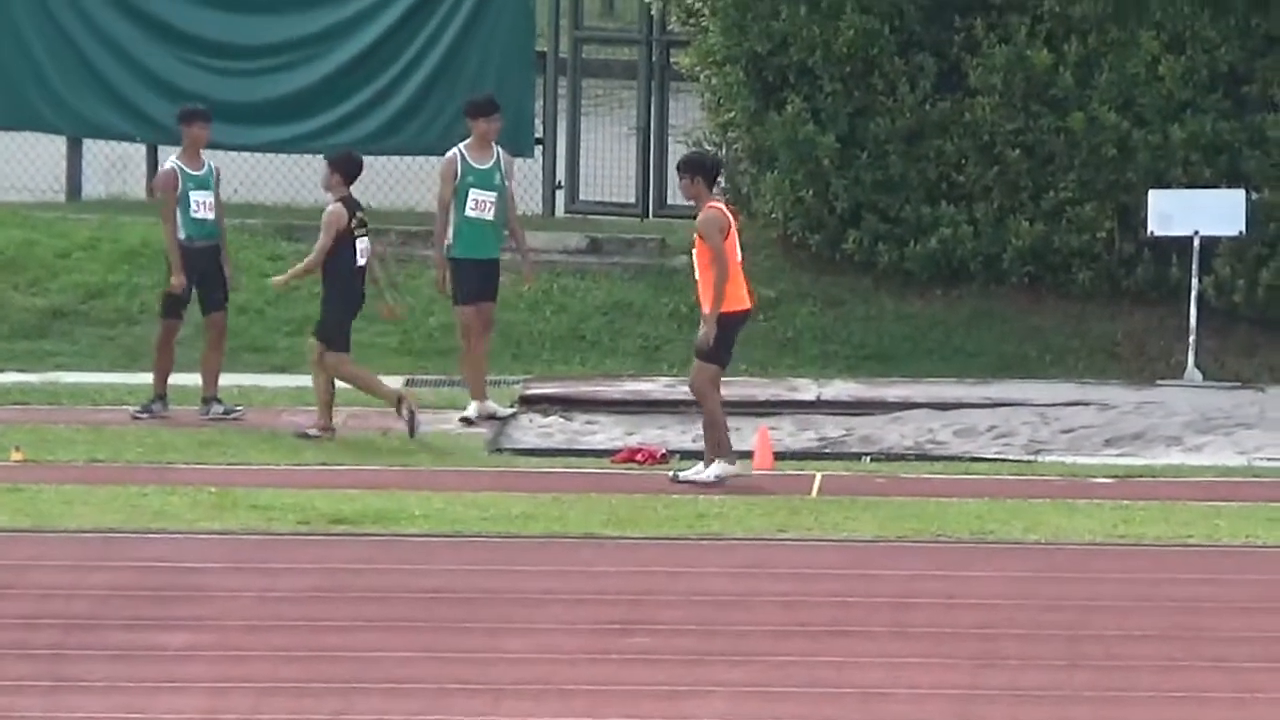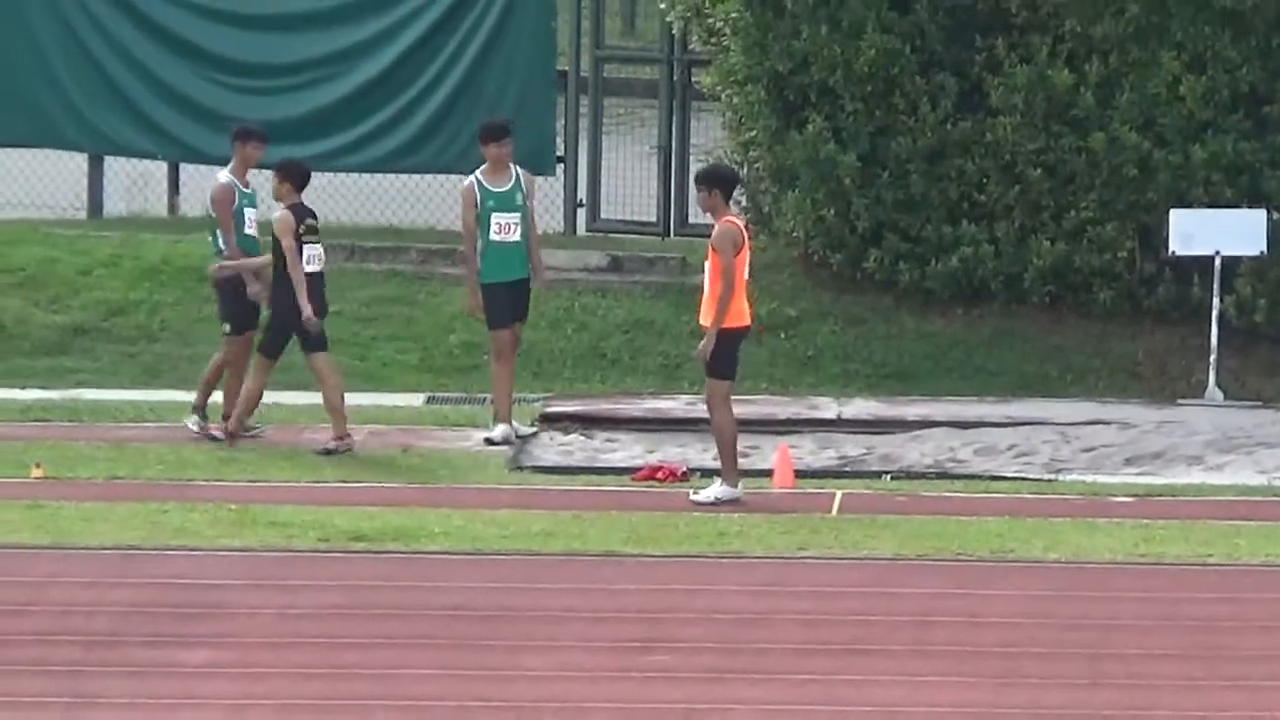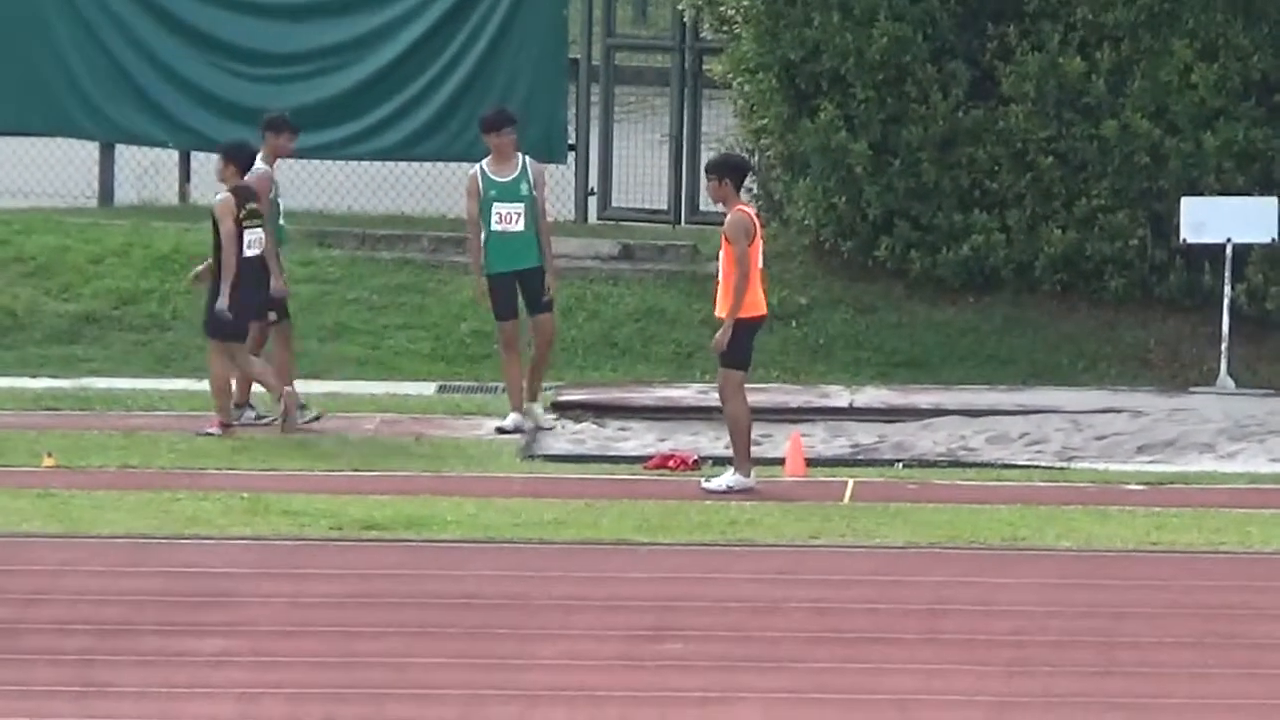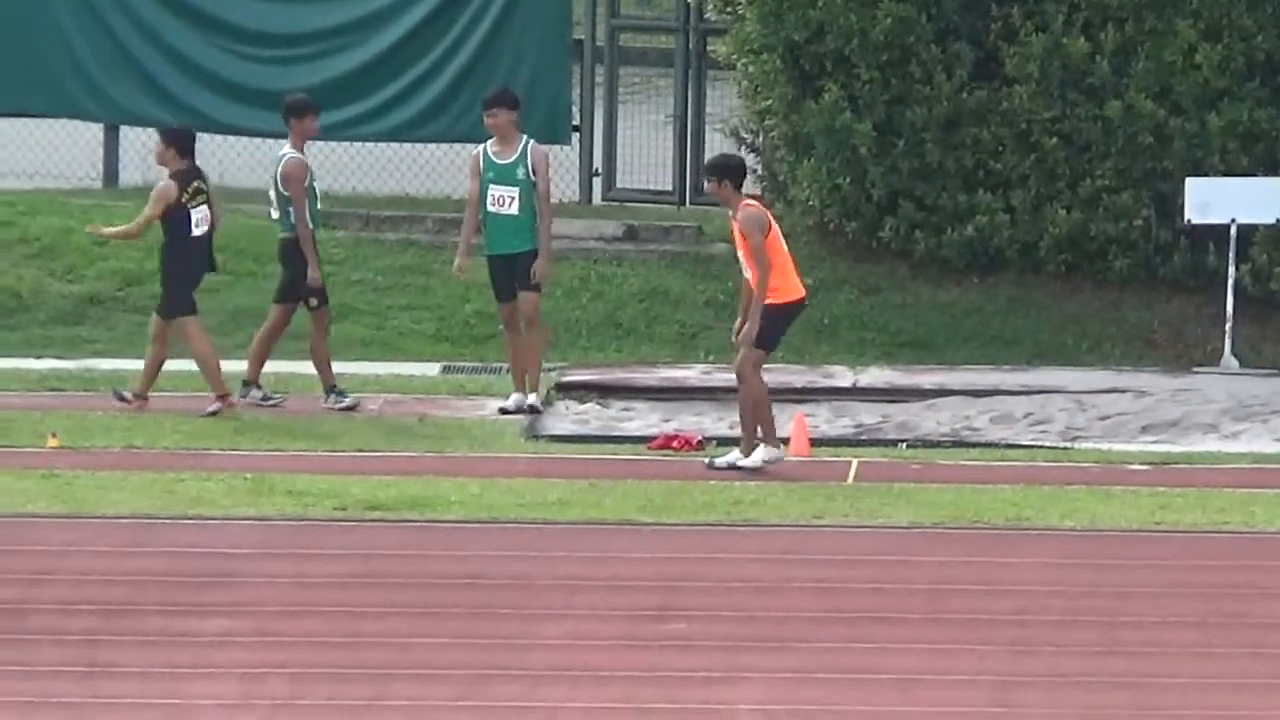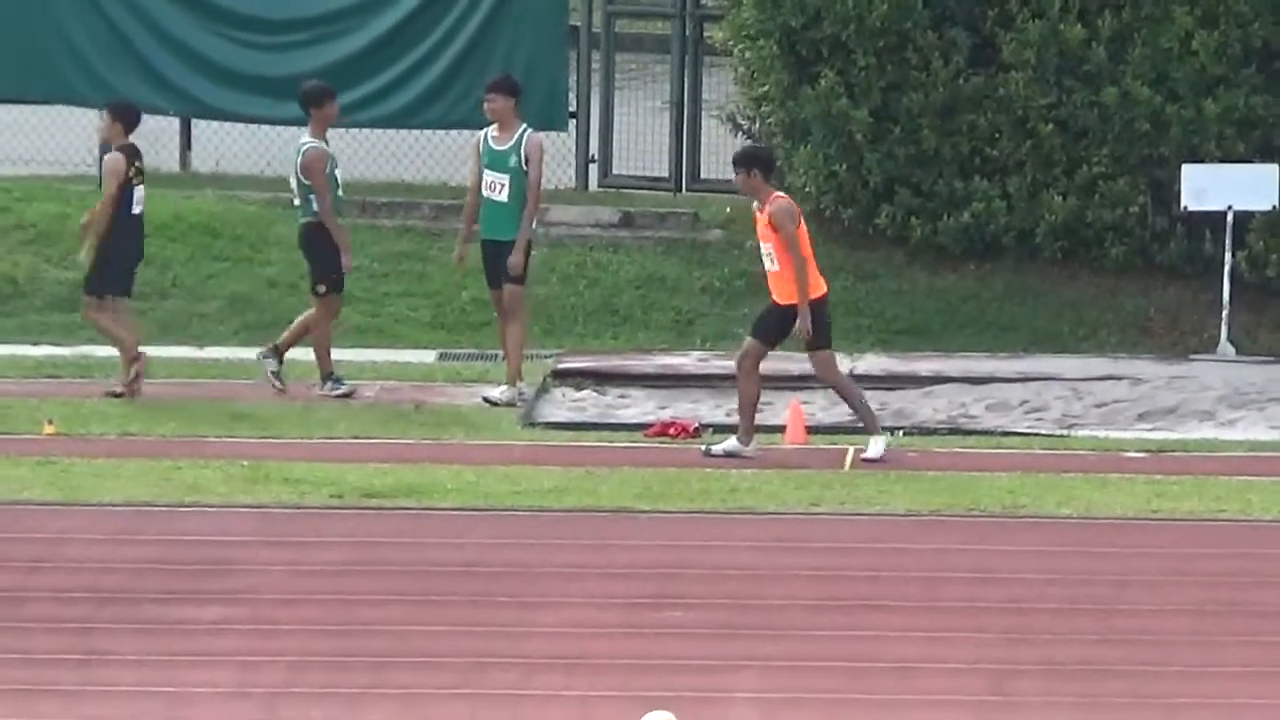
dt=0.3s
person 1, frame 1
left shoulder: (709, 217)
right shoulder: (717, 212)
left elbow: (722, 271)
left wrist: (710, 321)
left hip: (726, 311)
right hip: (727, 310)
left knee: (701, 384)
right knee: (706, 386)
left ankle: (725, 459)
right ankle: (712, 460)
person 1, frame 2
left shoulder: (724, 230)
right shoulder: (733, 226)
left elbow: (728, 286)
left wrist: (710, 333)
left hip: (725, 326)
right hip: (729, 324)
left knee: (716, 403)
right knee: (718, 403)
left ankle: (730, 483)
right ankle: (728, 479)
person 1, frame 3
left shoulder: (736, 219)
right shoulder: (744, 215)
left elbow: (743, 276)
left wrist: (726, 326)
left hip: (742, 316)
right hip: (742, 315)
left knee: (730, 390)
right knee: (730, 391)
left ankle: (742, 473)
right ankle: (741, 468)
person 1, frame 4
left shoulder: (748, 216)
right shoulder: (740, 215)
left elbow: (764, 270)
left wrist: (754, 320)
right wrist: (741, 316)
left hip: (783, 299)
right hip: (773, 300)
left knee: (746, 367)
right knee: (744, 369)
left ankle: (770, 443)
right ankle: (747, 449)
person 1, frame 5
left shoulder: (782, 208)
right shoulder: (759, 208)
left elbow: (800, 260)
left wrist: (803, 312)
left hip: (809, 301)
right hip: (781, 301)
left knee: (826, 372)
right knee: (746, 359)
left ankle: (876, 434)
right ankle: (743, 440)
person 2, frame 1
left shoulder: (503, 160)
right shoulder: (454, 160)
left elbow: (510, 210)
right elbow: (442, 212)
left wrist: (524, 256)
right wrist: (439, 260)
left hip: (491, 253)
right hip: (462, 253)
left knee: (485, 324)
right knee: (468, 324)
left ankle: (481, 399)
right ankle: (474, 399)
person 2, frame 2
left shoulder: (524, 179)
right shoulder: (473, 187)
left elbow: (531, 230)
right elbow: (470, 240)
left wrist: (538, 275)
right wrist: (472, 287)
left hip: (519, 274)
right hip: (492, 277)
left knee: (513, 346)
right knee: (500, 347)
left ankle: (505, 417)
right ankle: (503, 423)
person 2, frame 3
left shoulder: (533, 170)
right shoulder: (477, 177)
left elbow: (542, 222)
right elbow: (474, 229)
left wrist: (550, 270)
right wrist: (477, 274)
left hip: (532, 263)
right hip: (498, 267)
left knee: (546, 333)
right knee: (508, 338)
left ankle: (532, 401)
right ankle: (516, 412)
person 2, frame 4
left shoulder: (534, 153)
right shoulder: (480, 156)
left elbow: (544, 206)
right elbow: (473, 207)
left wrist: (544, 254)
right wrist: (462, 252)
left hip: (527, 246)
right hip: (496, 249)
left knee: (530, 314)
right knee: (509, 319)
left ankle: (534, 391)
right ankle: (518, 392)
person 2, frame 5
left shoulder: (530, 142)
right shoulder: (482, 139)
left elbow: (533, 198)
right elbow: (474, 192)
left wrist: (521, 246)
right wrist: (463, 238)
left hip: (515, 235)
right hip: (489, 235)
left knee: (514, 307)
right knee: (500, 307)
left ankle: (510, 386)
right ankle: (517, 380)
person 3, frame 1
left shoulder: (212, 169)
right shoulder: (170, 172)
right elbow: (170, 225)
left wrist: (227, 261)
right wrist: (176, 270)
left hip: (211, 254)
right hip: (186, 254)
left knee: (217, 327)
right knee: (168, 329)
left ankle: (210, 400)
right ankle: (159, 399)
person 3, frame 2
left shoulder: (248, 188)
right shoulder: (224, 186)
right elbow: (229, 239)
left wrist: (259, 278)
right wrist: (250, 280)
left hip: (248, 272)
right hip: (232, 272)
left knee: (244, 346)
right knee: (231, 346)
left ankle: (230, 417)
right ankle: (198, 407)
person 3, frame 3
left shoulder: (264, 174)
right shoulder: (262, 176)
right elbow: (264, 229)
left knee: (258, 336)
right knee: (282, 333)
left ankle: (242, 405)
right ankle: (295, 406)
person 3, frame 4
left shoulder: (291, 159)
right shoulder: (296, 164)
right elbow: (301, 218)
right wrist: (313, 264)
left hip: (294, 245)
right hip: (299, 247)
left knee: (277, 320)
right knee: (321, 320)
left ankle: (250, 385)
right ankle: (331, 391)
person 3, frame 5
left shoulder: (321, 145)
right shoulder: (312, 152)
right elbow: (323, 206)
left wrist: (343, 239)
right wrist: (344, 249)
left hip: (323, 232)
right hip: (316, 233)
left knee: (325, 307)
right knee: (326, 306)
left ankle: (275, 351)
right ankle: (327, 377)
person 4, frame 1
left shoulder: (334, 212)
right shoulder: (355, 208)
left elbow: (318, 258)
right elbow: (371, 257)
left wrist: (285, 279)
left hip: (338, 296)
right hip: (350, 294)
left knee: (337, 363)
right knee: (318, 356)
left ankle: (397, 399)
right ankle: (323, 423)
person 4, frame 2
left shoulder: (283, 218)
right shoulder: (310, 216)
left elbow: (293, 262)
left wrist: (302, 304)
right wrist: (235, 266)
left hip: (288, 306)
right hip: (313, 303)
left knee: (260, 367)
right knee: (322, 367)
left ankle: (232, 428)
right ankle: (340, 434)
person 4, frame 3
left shoulder: (225, 201)
right shoulder: (256, 199)
left elbow: (229, 248)
left wrist: (223, 292)
right wrist: (209, 265)
left hip: (231, 288)
right hip: (253, 287)
left knee: (217, 351)
right knee: (237, 353)
left ankle: (223, 421)
right ankle: (283, 394)
person 4, frame 4
left shoulder: (167, 187)
right shoulder: (199, 176)
left elbow: (137, 229)
right elbow: (214, 217)
left wrist: (104, 232)
left hip: (178, 267)
right hip: (195, 262)
left knee: (192, 331)
right knee: (158, 330)
left ankle: (221, 394)
right ankle: (140, 393)
person 4, frame 5
left shoulder: (113, 160)
right shoulder: (134, 156)
left elbow: (104, 209)
left wrist: (87, 247)
right wrist: (90, 218)
left hip: (115, 244)
right hip: (131, 245)
left knee: (92, 309)
right knee: (117, 310)
left ankle: (134, 355)
right ankle: (129, 380)
